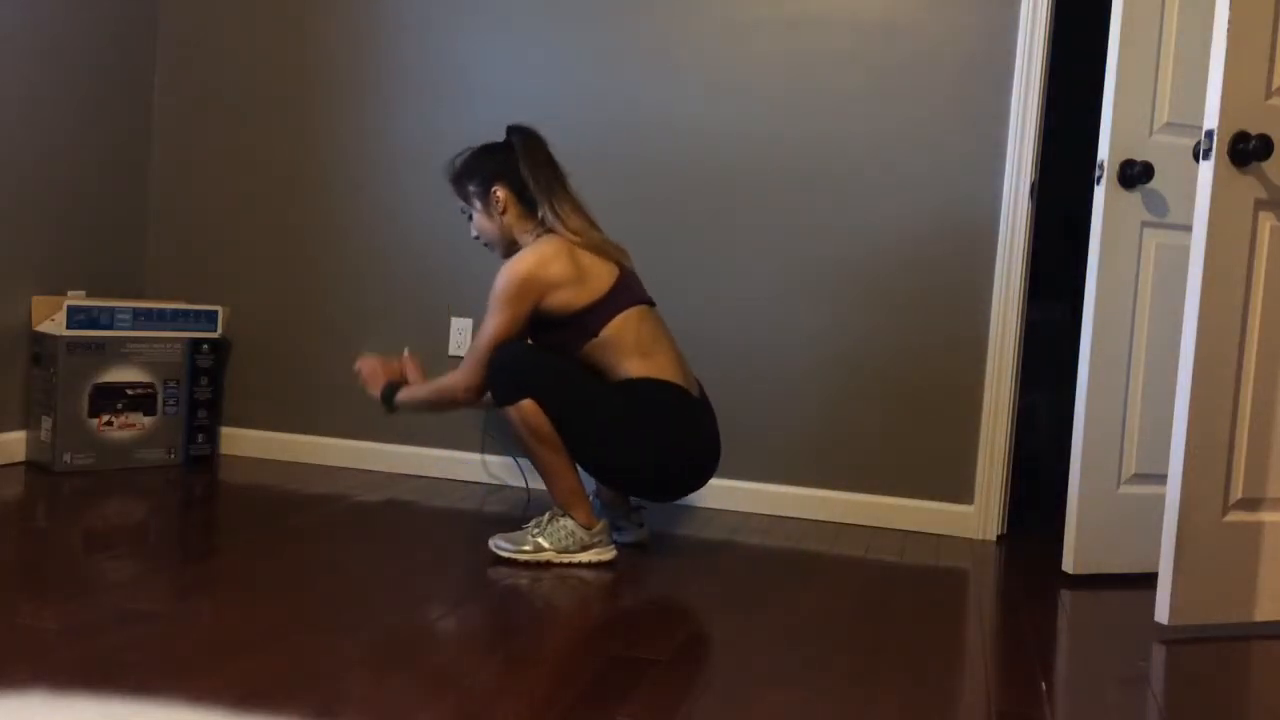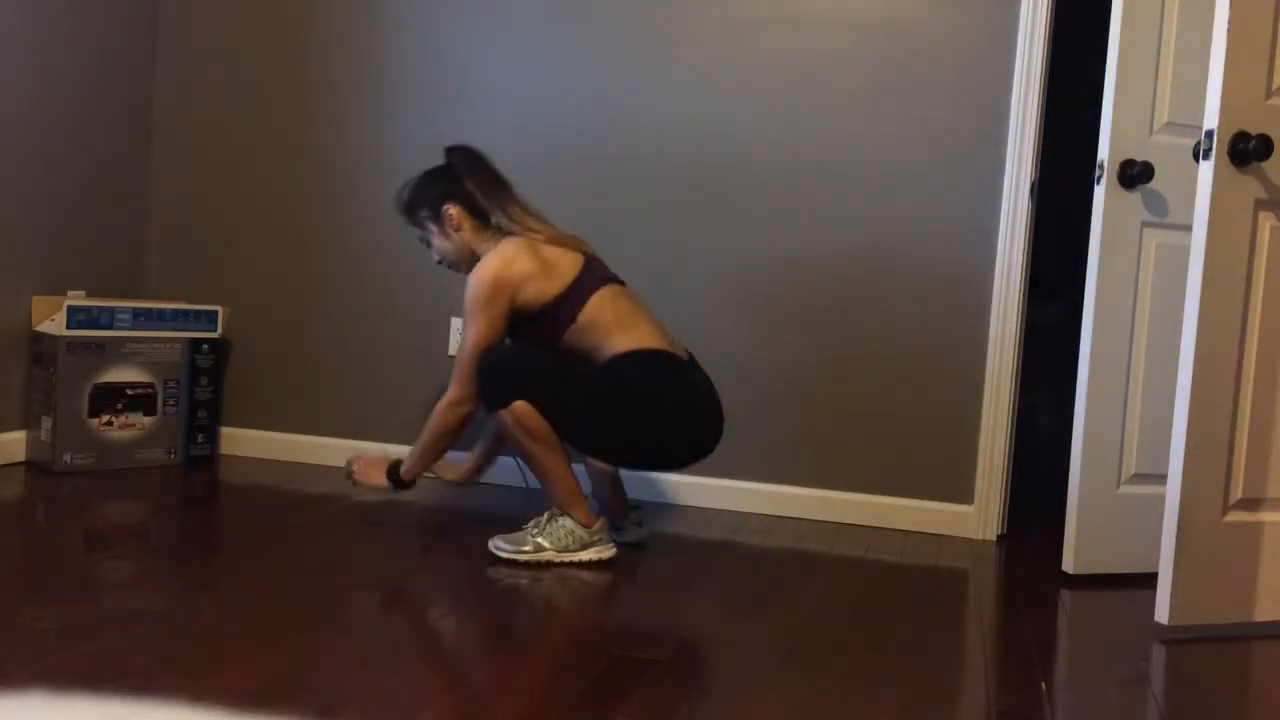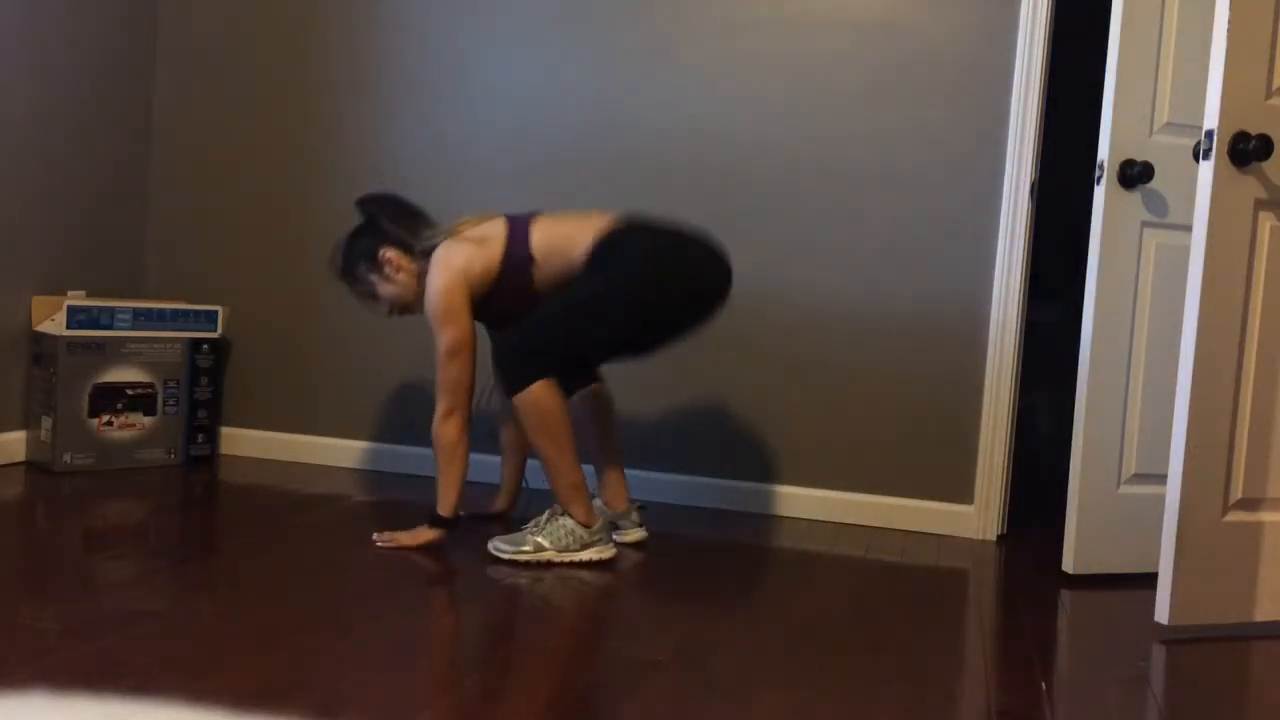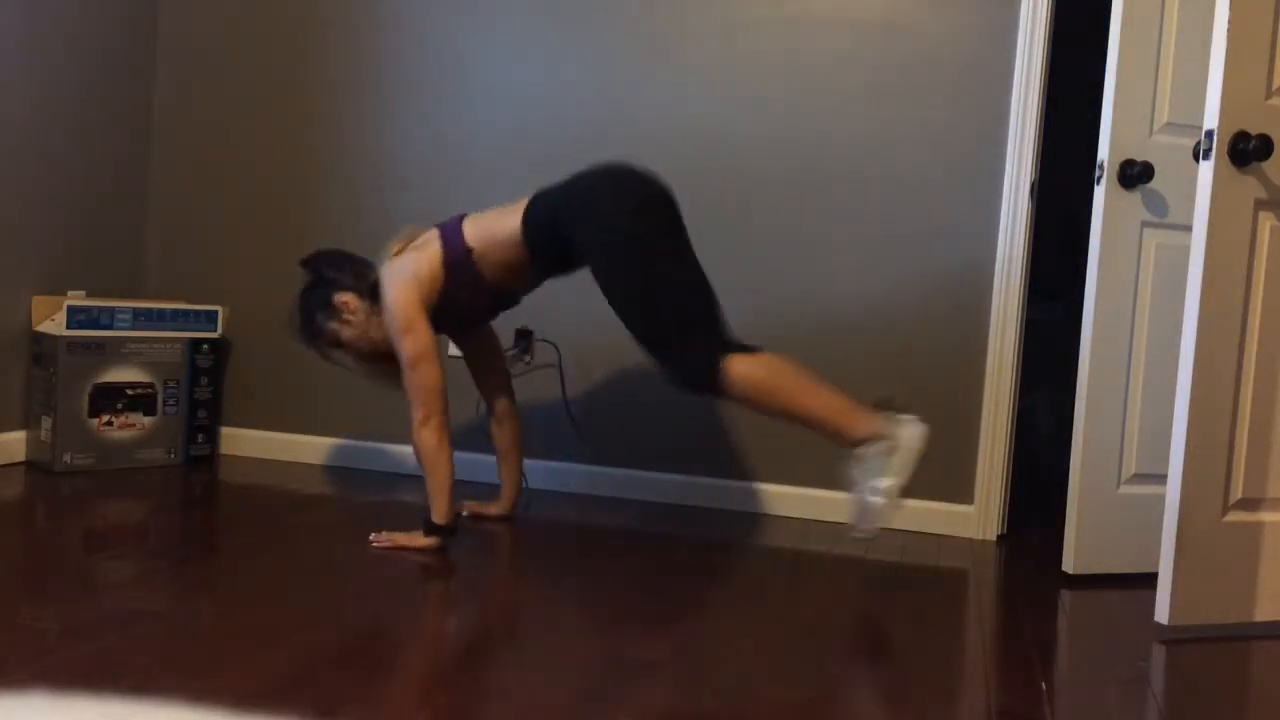
dt=0.3s
person 1, frame 1
left shoulder: (529, 266)
right shoulder: (569, 247)
left elbow: (470, 386)
left wrist: (395, 394)
right wrist: (423, 386)
left hip: (666, 443)
right hip: (679, 427)
left knee: (512, 367)
right knee: (537, 378)
left ankle: (582, 529)
right ankle: (616, 511)
person 1, frame 2
left shoulder: (495, 271)
right shoulder: (530, 250)
left elbow: (462, 399)
right elbow: (523, 390)
left wrist: (400, 473)
right wrist: (471, 465)
left hip: (664, 407)
right hip: (680, 400)
left knee: (501, 371)
right knee: (534, 378)
left ankle: (581, 527)
right ankle: (614, 511)
person 1, frame 3
left shoulder: (447, 275)
right shoulder: (470, 261)
left elbow: (451, 413)
right elbow: (524, 391)
left wrist: (441, 522)
right wrist: (506, 497)
left hip: (660, 267)
right hip: (680, 257)
left knee: (532, 359)
right knee: (568, 367)
left ankle: (582, 525)
right ankle: (618, 512)
person 1, frame 4
left shoulder: (400, 292)
right shoulder: (448, 301)
left elbow: (428, 421)
right elbow: (498, 398)
left wrist: (437, 525)
right wrist: (507, 499)
left hip: (612, 213)
right hip: (613, 207)
left knee: (699, 360)
right knee: (696, 357)
left ankle: (876, 436)
right ankle: (870, 433)
